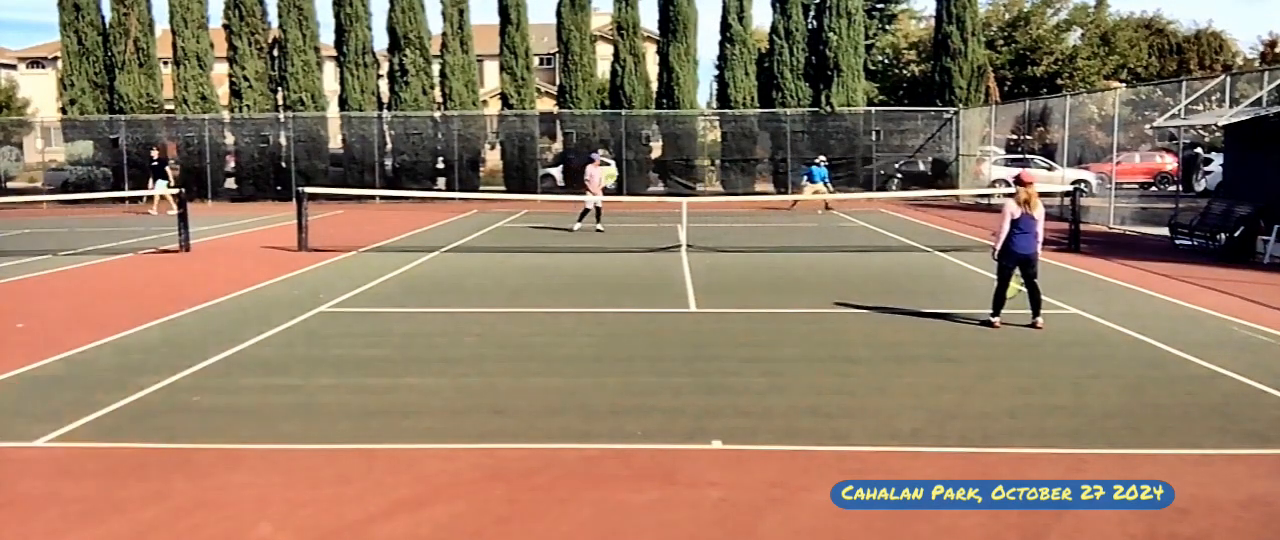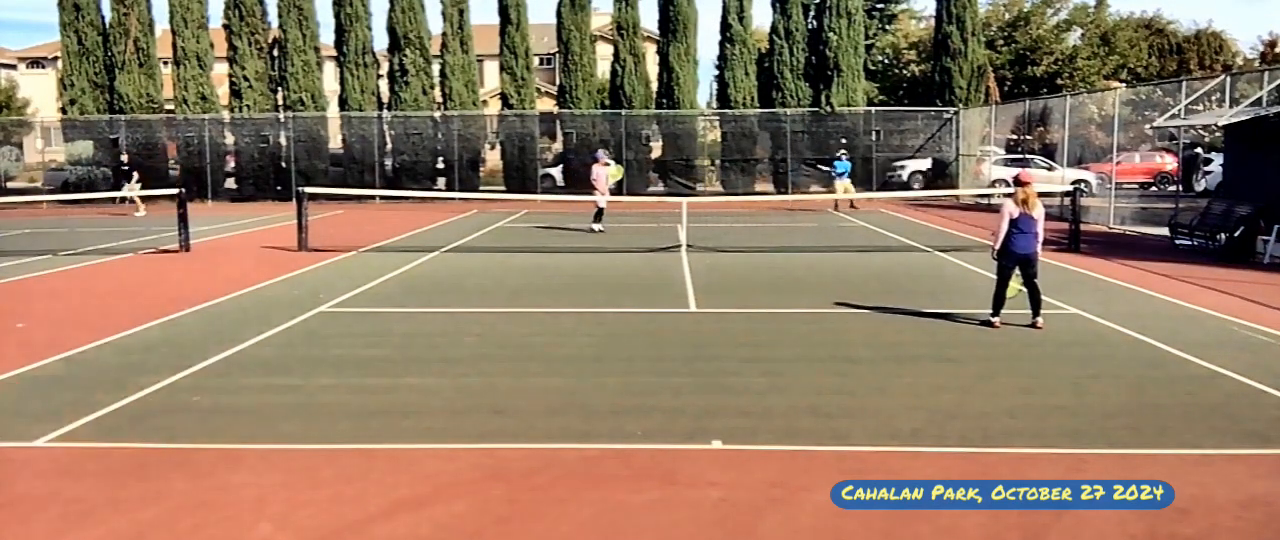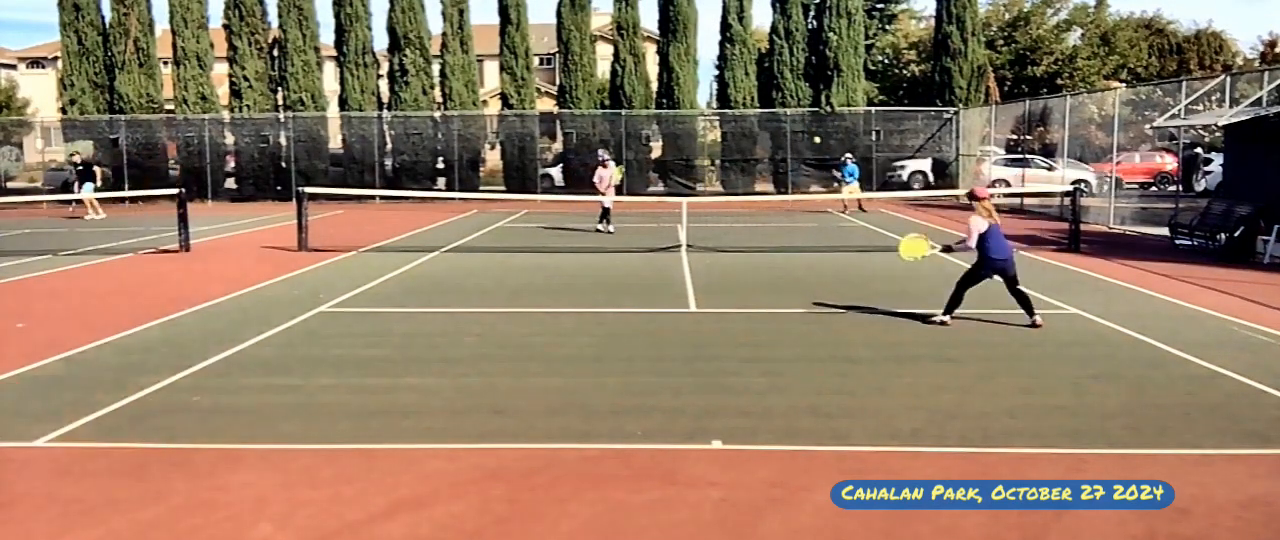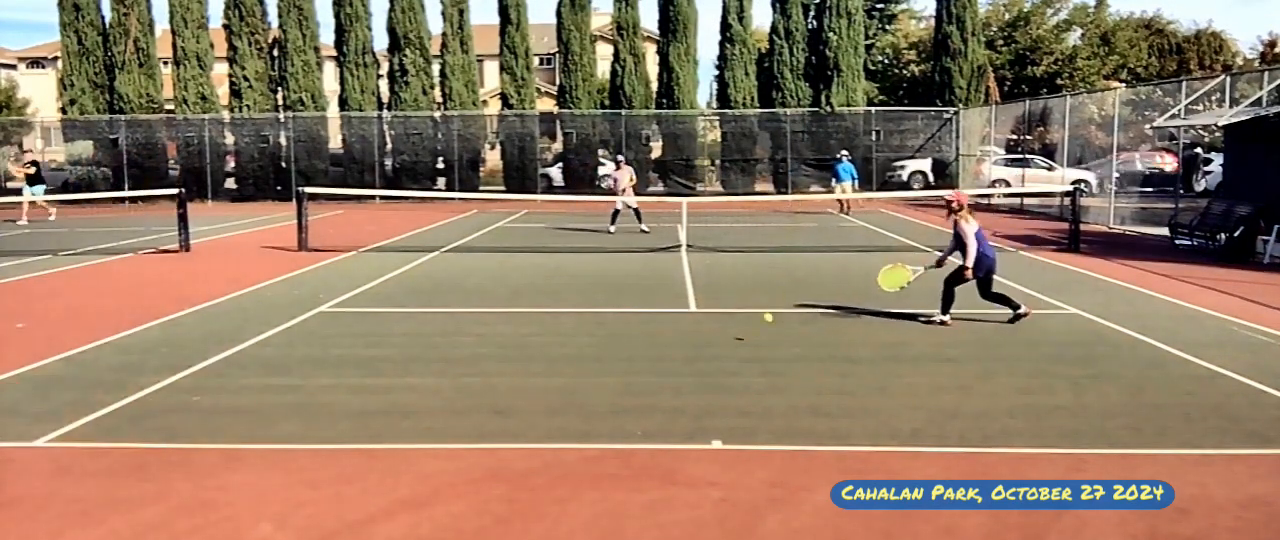
dt=0.5s
person 1, frame 1
left shoulder: (1011, 204)
right shoulder: (1038, 205)
left elbow: (1004, 229)
right elbow: (1039, 230)
left wrist: (996, 247)
right wrist: (1038, 248)
left hip: (1011, 250)
right hip: (1030, 251)
left knee: (1002, 284)
right knee: (1032, 284)
left ankle: (995, 318)
right ankle: (1037, 318)
person 1, frame 2
left shoulder: (1009, 204)
right shoulder: (1038, 205)
left elbow: (1002, 229)
right elbow: (1040, 232)
left wrist: (995, 248)
right wrist: (1037, 249)
left hip: (1011, 251)
right hip: (1030, 251)
left knee: (1002, 285)
right knee: (1032, 284)
left ankle: (995, 318)
right ankle: (1037, 318)
person 1, frame 3
left shoulder: (975, 219)
right shoulder: (992, 215)
left elbow: (971, 244)
left wrist: (952, 247)
right wrist: (957, 244)
left hip: (990, 259)
right hip: (1006, 257)
left knee: (961, 286)
right knee: (1015, 289)
left ankle: (945, 316)
right ankle: (1035, 318)
person 1, frame 4
left shoulder: (963, 221)
right shoulder: (957, 219)
left elbow: (972, 245)
right elbow: (956, 243)
left wrist: (968, 267)
right wrist: (942, 257)
left hip: (981, 260)
right hip: (987, 259)
left knee: (949, 282)
right knee: (986, 293)
left ankle: (944, 316)
right ankle: (1020, 309)
